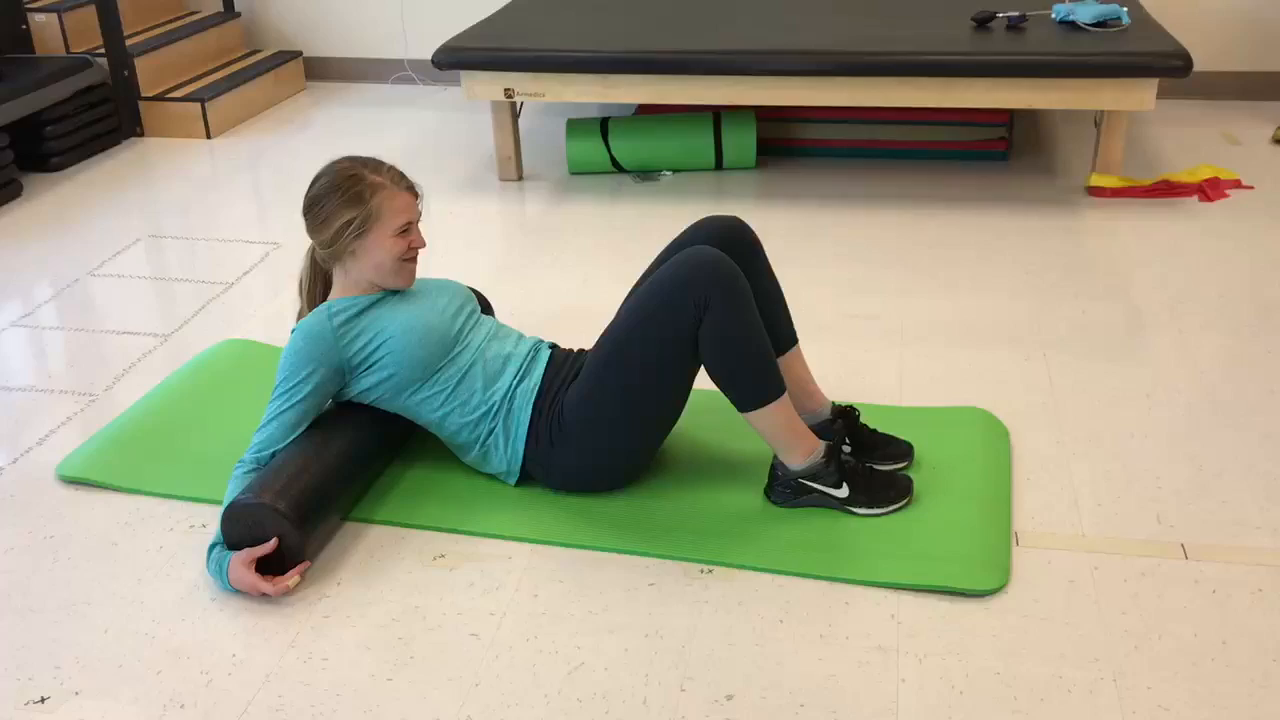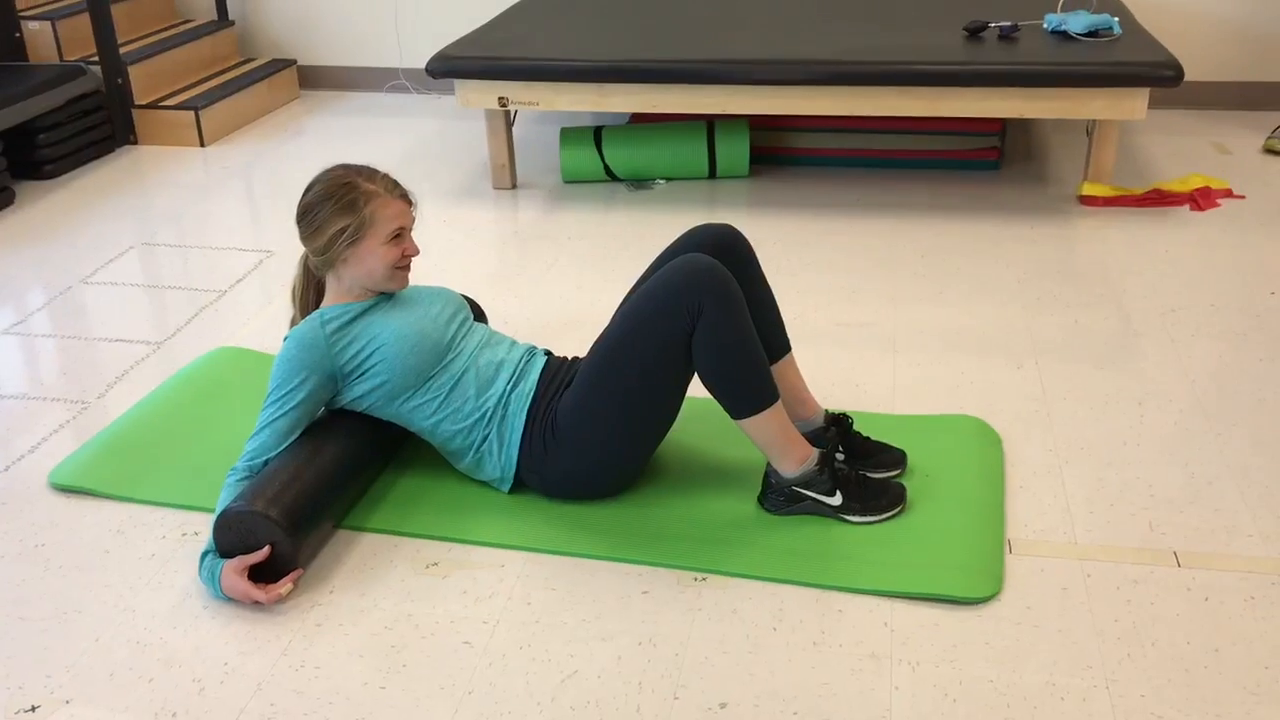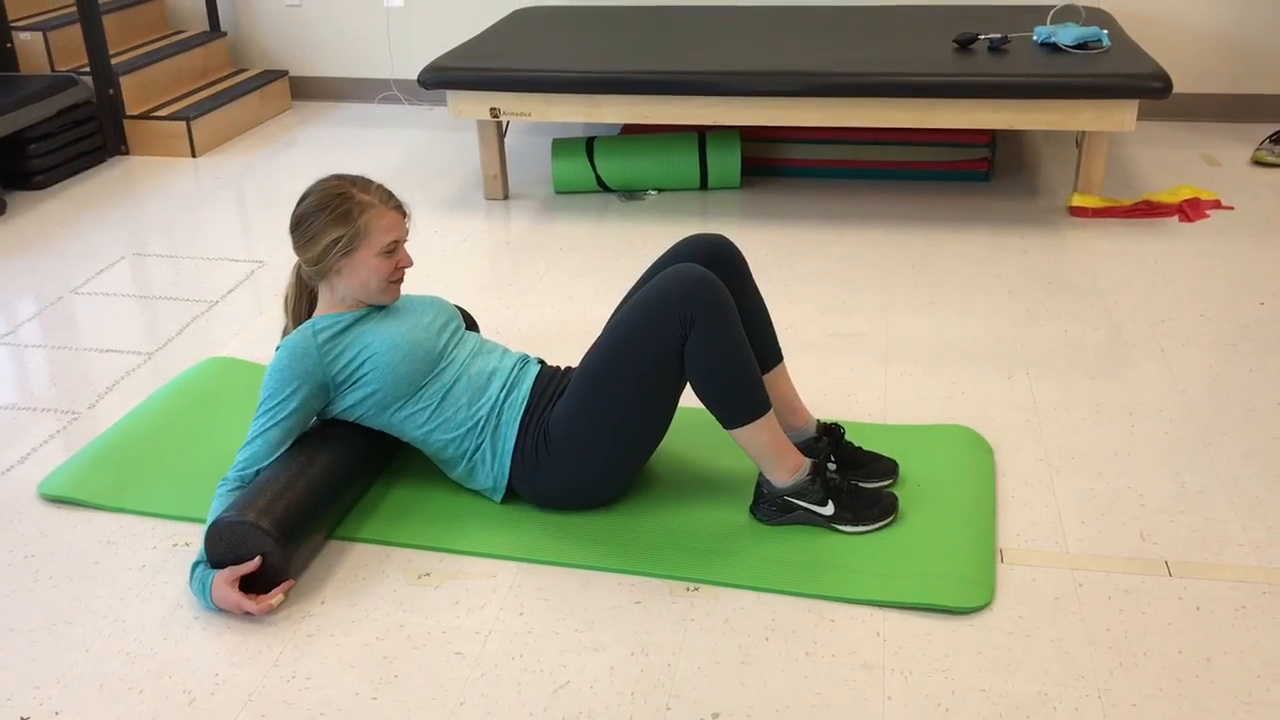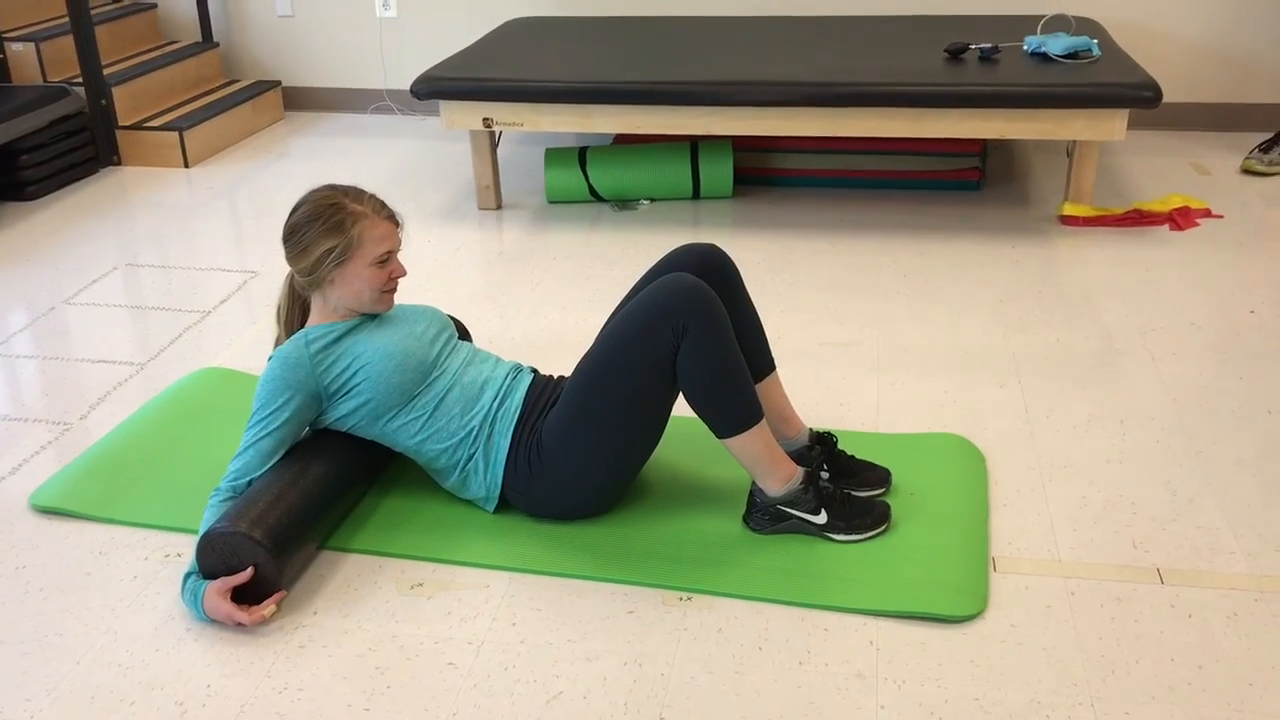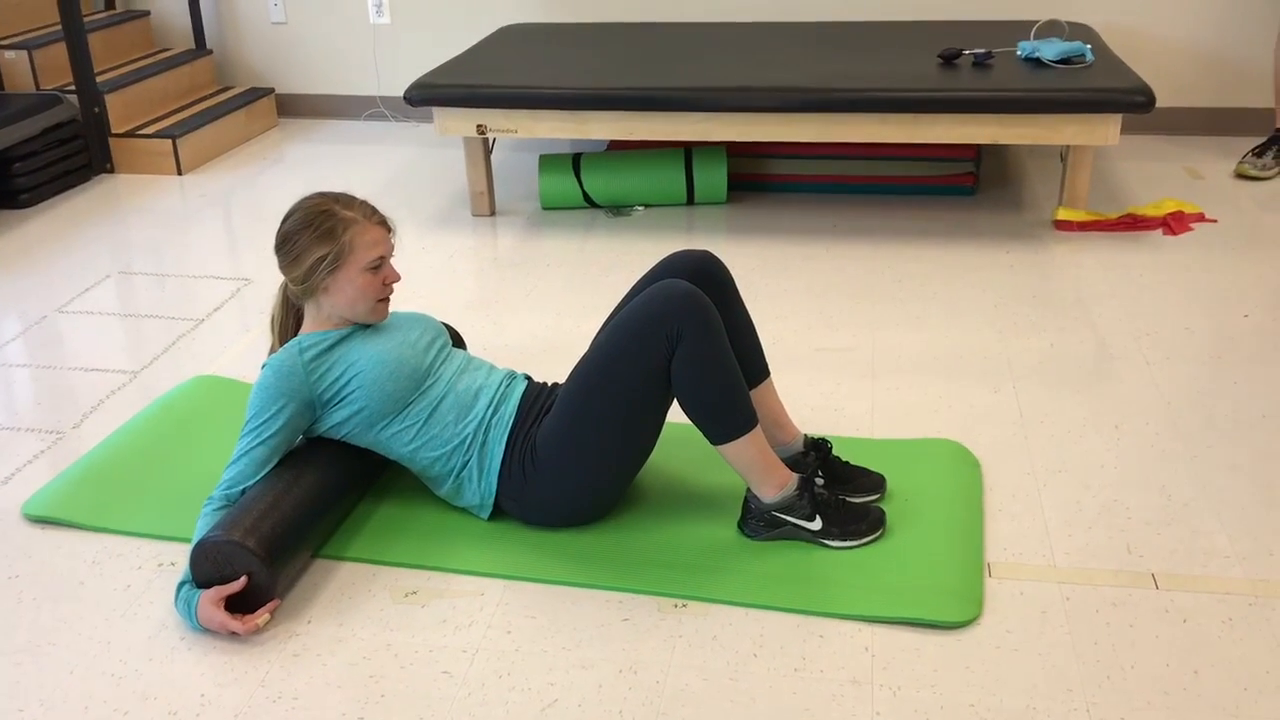
dt=0.3s
person 1, frame 1
left shoulder: (407, 289)
right shoulder: (324, 337)
right elbow: (262, 457)
right wrist: (226, 551)
left hip: (575, 386)
right hip: (567, 442)
left knee: (722, 235)
right knee: (704, 277)
left ankle: (820, 420)
right ankle: (807, 467)
person 1, frame 2
left shoulder: (398, 297)
right shoulder: (316, 344)
right elbow: (256, 464)
right wrist: (221, 560)
left hip: (566, 391)
right hip: (562, 449)
left knee: (716, 243)
right knee: (698, 283)
left ankle: (813, 427)
right ankle: (799, 473)
person 1, frame 3
left shoulder: (393, 308)
right shoulder: (309, 354)
right elbow: (246, 472)
right wrist: (210, 571)
left hip: (561, 403)
right hip: (554, 458)
left knee: (708, 253)
right knee: (690, 294)
left ankle: (805, 437)
right ankle: (791, 483)
person 1, frame 4
left shoulder: (385, 316)
right shoulder: (302, 363)
right elbow: (240, 483)
right wrist: (203, 581)
left hip: (553, 409)
right hip: (548, 468)
left knee: (700, 262)
right knee: (683, 303)
left ankle: (799, 445)
right ankle: (784, 491)
person 1, frame 5
left shoulder: (381, 323)
right shoulder: (295, 371)
right elbow: (232, 492)
right wrist: (196, 589)
left hip: (548, 418)
right hip: (542, 476)
left knee: (694, 270)
right knee: (677, 310)
left ankle: (792, 453)
right ankle: (778, 500)
